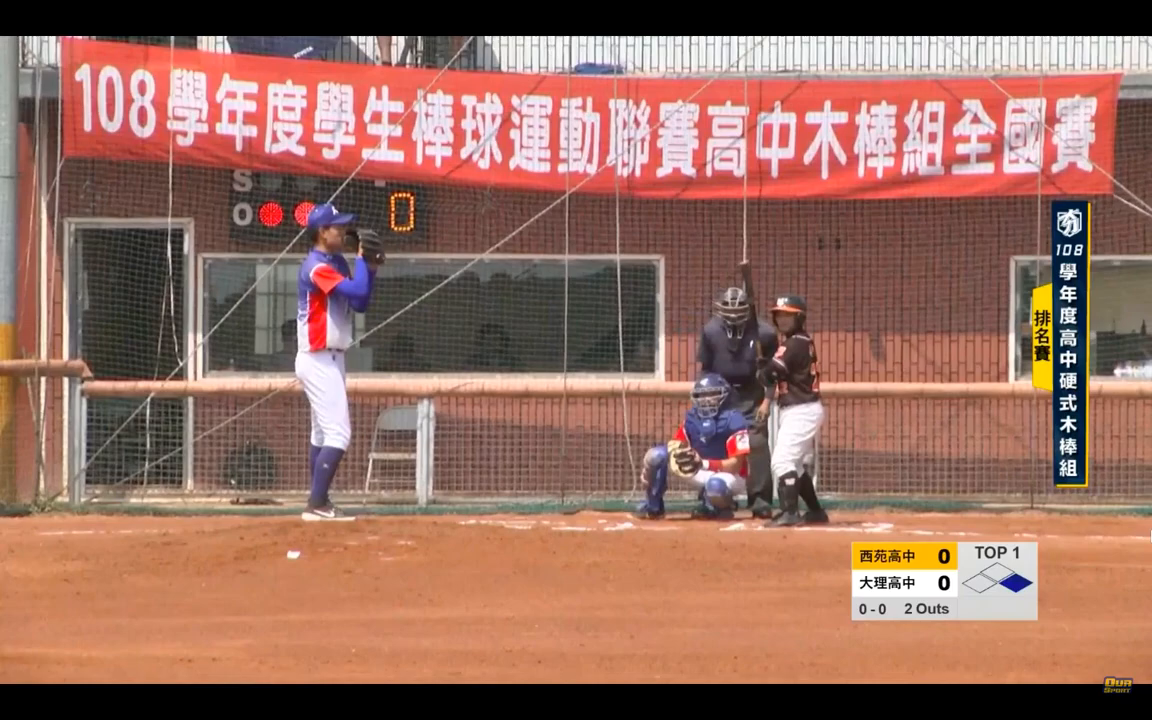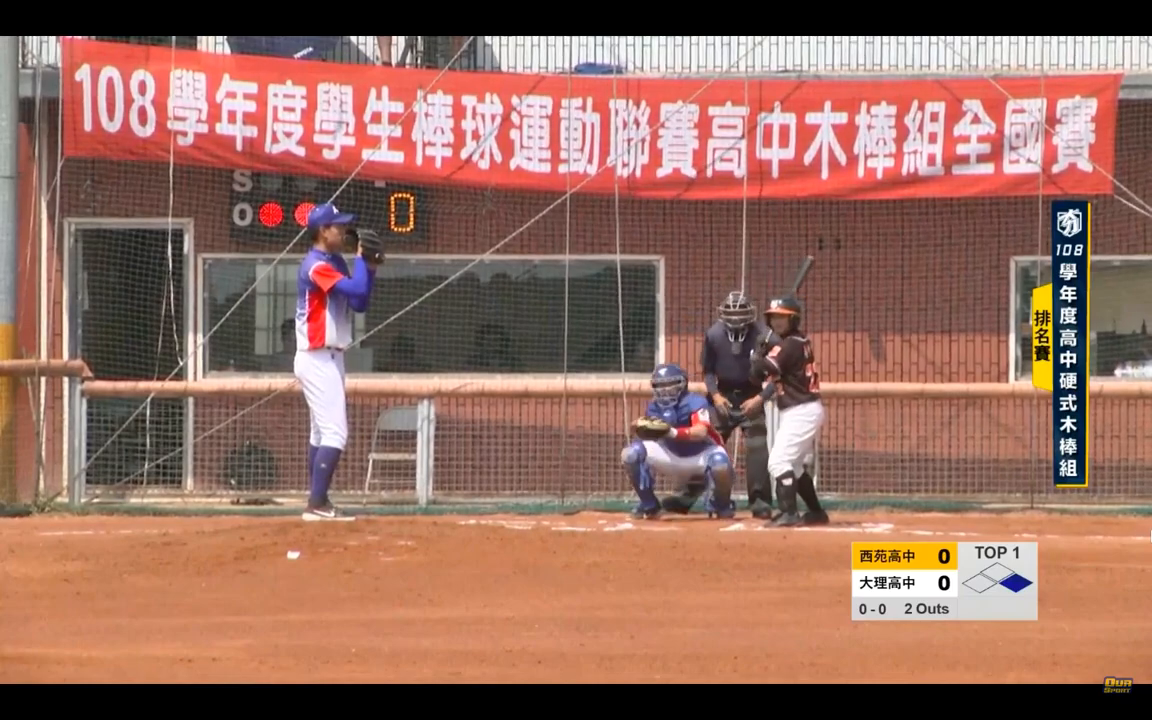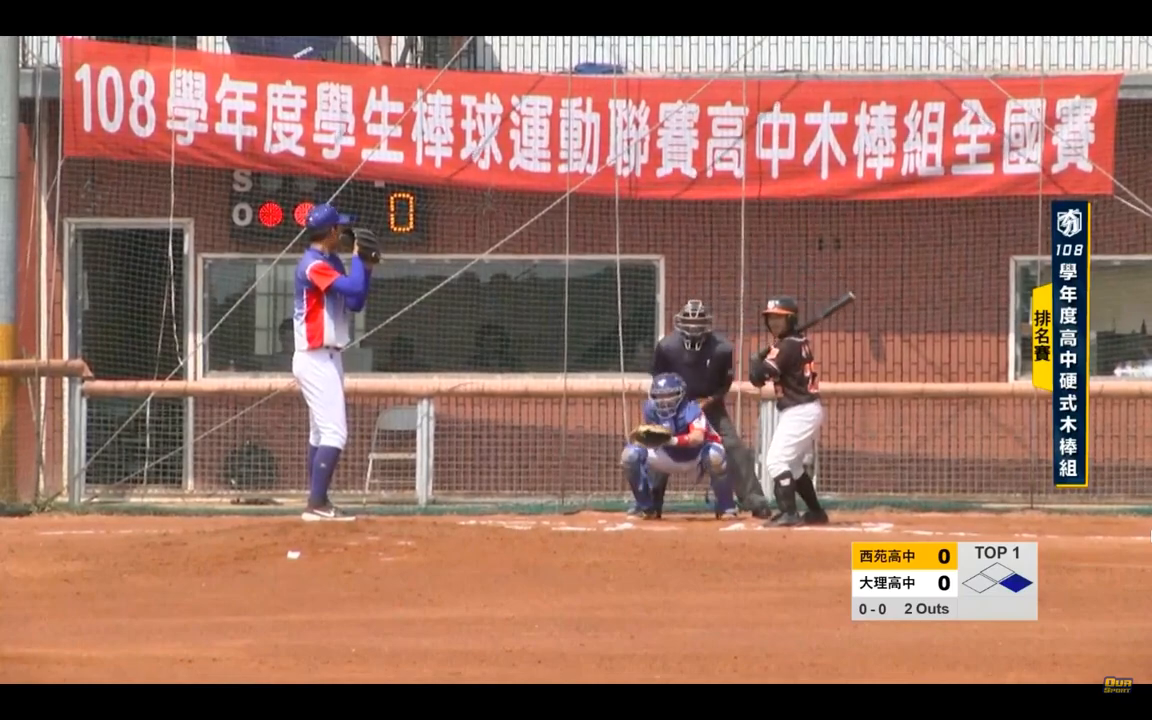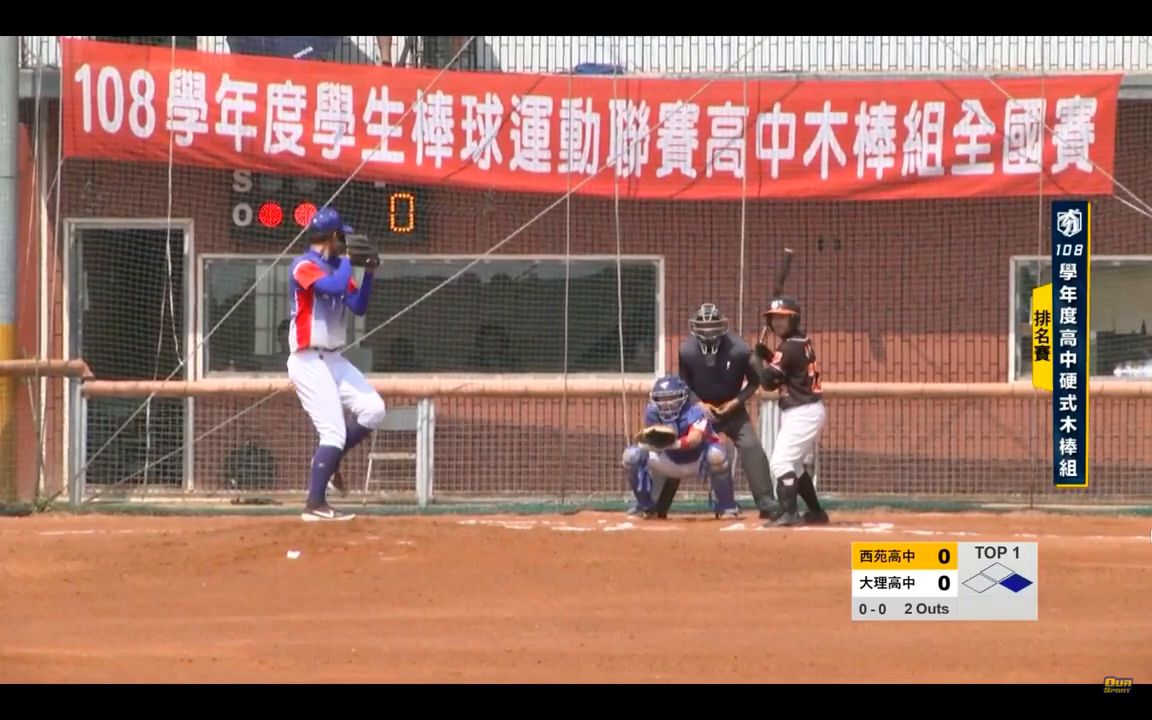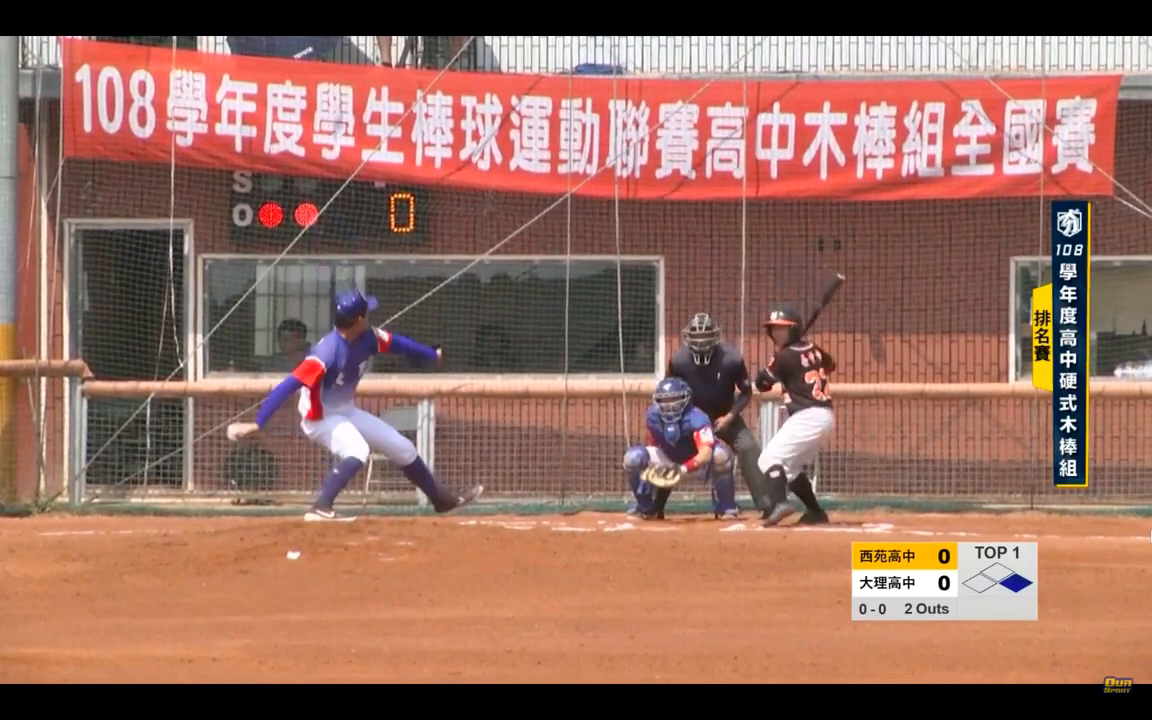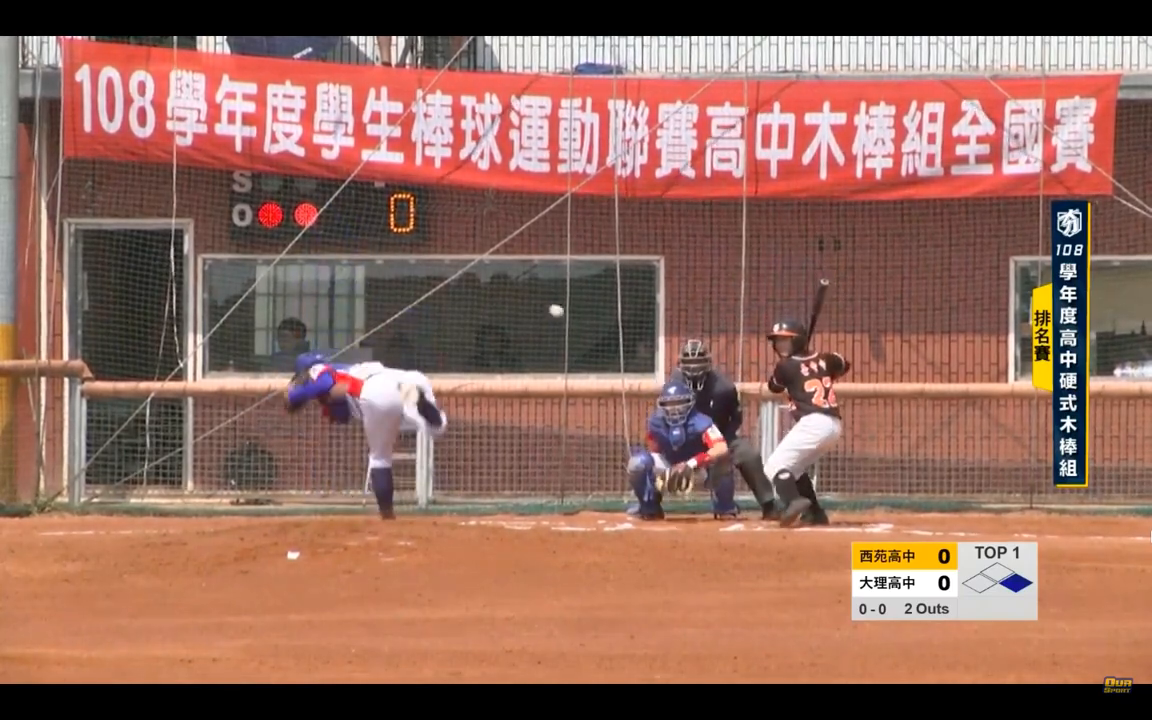
dt=0.5s
person 1, frame 1
left shoulder: (338, 263)
right shoulder: (317, 267)
left elbow: (360, 304)
right elbow: (357, 292)
left wrist: (371, 267)
right wrist: (361, 258)
left hip: (329, 359)
right hip: (319, 361)
left knee: (323, 434)
right knee: (338, 434)
left ankle: (319, 502)
right ankle: (316, 505)
person 1, frame 2
left shoulder: (336, 263)
right shoulder: (316, 265)
left elbow: (360, 304)
right elbow: (357, 290)
left wrist: (370, 267)
right wrist: (360, 257)
left hip: (329, 359)
right hip: (317, 360)
left knee: (322, 433)
right knee: (334, 433)
left ankle: (319, 502)
right ankle: (316, 505)
person 1, frame 3
left shoulder: (332, 263)
right shoulder: (313, 264)
left elbow: (356, 303)
right elbow: (354, 288)
left wrist: (366, 267)
right wrist: (357, 257)
left hip: (328, 358)
right hip: (316, 360)
left knee: (321, 433)
right knee: (334, 433)
left ankle: (319, 502)
right ankle: (316, 505)
person 1, frame 4
left shoulder: (337, 265)
right shoulder: (304, 265)
left elbow: (359, 307)
right elbow: (334, 288)
left wrist: (369, 273)
right wrist: (348, 261)
left hip: (333, 359)
right hip: (310, 362)
left knee: (374, 411)
right knee: (334, 433)
left ankle: (326, 463)
right ankle: (315, 506)
person 1, frame 5
left shoulder: (369, 338)
right shoulder: (325, 355)
left elbow: (399, 343)
right elbow: (288, 387)
left wrist: (432, 355)
right wrist: (258, 424)
left hip: (347, 413)
right hip: (321, 421)
left knee: (403, 447)
right knee: (356, 453)
left ankle: (443, 498)
right ankle: (320, 509)
person 1, frame 6
left shoulder: (318, 369)
left elbow: (326, 383)
left wrist: (294, 394)
left hip: (377, 393)
right hip: (407, 381)
left knee: (379, 457)
right knee: (436, 426)
left ankle: (386, 514)
right ankle: (417, 398)
person 2, frame 1
left shoulder: (794, 343)
right shoulder: (802, 341)
left elbow: (768, 377)
right elbow: (784, 371)
left wrist: (763, 367)
right wrist: (770, 364)
left hip: (801, 411)
right hip: (801, 410)
left knee: (782, 460)
right knee: (795, 464)
left ankle: (790, 513)
right ankle: (816, 512)
person 2, frame 2
left shoulder: (789, 345)
right shoulder: (800, 341)
left elbow: (759, 373)
right elbow: (780, 368)
left wrist: (760, 353)
right wrist: (768, 352)
left hip: (800, 412)
right hip: (806, 410)
left knee: (779, 461)
right knee: (793, 464)
left ankle: (789, 514)
right ankle: (816, 512)
person 2, frame 3
left shoulder: (786, 346)
right shoulder: (800, 341)
left elbow: (757, 377)
left wrist: (758, 358)
right wrist: (768, 358)
left hip: (798, 412)
right hip: (808, 410)
left knee: (776, 461)
right knee: (793, 465)
left ankle: (788, 513)
right ankle: (815, 512)
person 2, frame 4
left shoulder: (789, 346)
right shoulder: (801, 341)
left elbow: (769, 381)
right elbow: (784, 368)
left wrist: (757, 359)
right wrist: (766, 355)
left hip: (801, 412)
right hip: (808, 410)
left knee: (781, 462)
right knee: (794, 464)
left ankle: (788, 514)
right ankle: (816, 512)
person 2, frame 5
left shoulder: (784, 356)
right shoulder: (813, 349)
left elbow: (762, 384)
right elbow: (830, 365)
left wrist: (775, 360)
left hip: (809, 417)
right hip: (825, 417)
left knee: (770, 458)
right knee: (789, 467)
left ankle: (780, 504)
right ankle: (815, 512)
person 2, frame 6
left shoulder: (786, 365)
right shoulder: (824, 359)
left elbow: (774, 386)
right elbow: (844, 365)
left hip: (815, 423)
right hip: (833, 425)
left knee: (775, 464)
right knee: (794, 468)
left ankle: (794, 502)
right ankle: (815, 512)
person 3, frame 1
left shoulder: (764, 333)
right shoulder: (710, 331)
right elbow: (705, 368)
left wrist: (767, 399)
left hip: (752, 395)
left knee: (758, 445)
left ankle: (760, 500)
person 3, frame 2
left shoulder: (764, 337)
right shoulder: (714, 335)
right elbow: (708, 370)
left wrist: (760, 399)
right wrist: (714, 395)
left hip: (751, 398)
right hip: (722, 396)
left knee: (757, 447)
left ankle: (760, 501)
right ankle: (688, 496)
person 3, frame 3
left shoulder: (722, 348)
right shoulder: (667, 345)
left elbow: (726, 381)
right elbow: (658, 376)
left wrist: (710, 400)
left hip: (710, 404)
left knee: (734, 447)
left ankle: (754, 500)
person 3, frame 4
left shoulder: (740, 349)
right shoulder: (687, 350)
left elbow: (754, 382)
right elbow: (685, 383)
left wrist: (736, 402)
right wrist: (699, 404)
left hip: (732, 408)
right hip: (700, 407)
left knee: (752, 448)
left ankle: (767, 505)
right ankle: (657, 506)
person 3, frame 5
left shoulder: (732, 359)
right shoulder: (678, 359)
left elbow: (745, 392)
left wrist: (730, 416)
left hip: (725, 416)
left knee: (750, 450)
left ankle: (768, 504)
person 3, frame 6
left shoulder: (724, 386)
left elbow: (737, 418)
left wrist: (722, 440)
left hip: (720, 435)
left knee: (751, 456)
left ankle: (769, 506)
person 4, frame 1
left shoulder: (733, 420)
right shoulder: (692, 416)
left elbow: (736, 464)
right elbow: (675, 444)
left wrist: (705, 464)
left hip: (727, 473)
right hip: (698, 471)
left knee: (716, 487)
right knee: (655, 455)
left ankle: (722, 506)
right ankle: (653, 508)
person 4, frame 2
left shoulder: (695, 402)
right shoulder: (654, 407)
left elbow: (701, 432)
right elbow: (652, 437)
left wrist: (672, 432)
left hip: (702, 455)
right hip: (673, 455)
left knee: (721, 464)
right knee: (630, 453)
left ankle: (721, 506)
right ankle: (649, 507)
person 4, frame 3
left shoulder: (692, 410)
right shoulder: (651, 409)
left elbow: (698, 438)
left wrist: (673, 440)
left hip: (698, 456)
right hip: (670, 456)
left knee: (715, 456)
right knee: (630, 454)
left ankle: (725, 507)
right ankle: (646, 507)
person 4, frame 4
left shoulder: (695, 413)
right shoulder: (652, 413)
left elbow: (695, 438)
left wrist: (675, 444)
left hip: (698, 461)
right hip: (671, 461)
left knee: (716, 453)
right knee: (631, 455)
left ankle: (726, 507)
right ankle: (646, 507)
person 4, frame 5
left shoulder: (697, 418)
right shoulder: (653, 416)
left elbow: (706, 453)
right elbow: (653, 445)
left wrist: (683, 470)
left hip: (698, 465)
right hip: (669, 463)
left knee: (719, 454)
right knee: (633, 457)
left ankle: (726, 507)
right ankle: (646, 508)
person 4, frame 6
left shoulder: (700, 422)
right shoulder: (656, 422)
left elbow: (722, 449)
right elbow: (654, 451)
left wrist: (691, 463)
left hip: (699, 471)
right hip: (671, 471)
left knee: (720, 457)
right knee: (637, 462)
left ankle: (725, 508)
right ankle: (649, 509)
